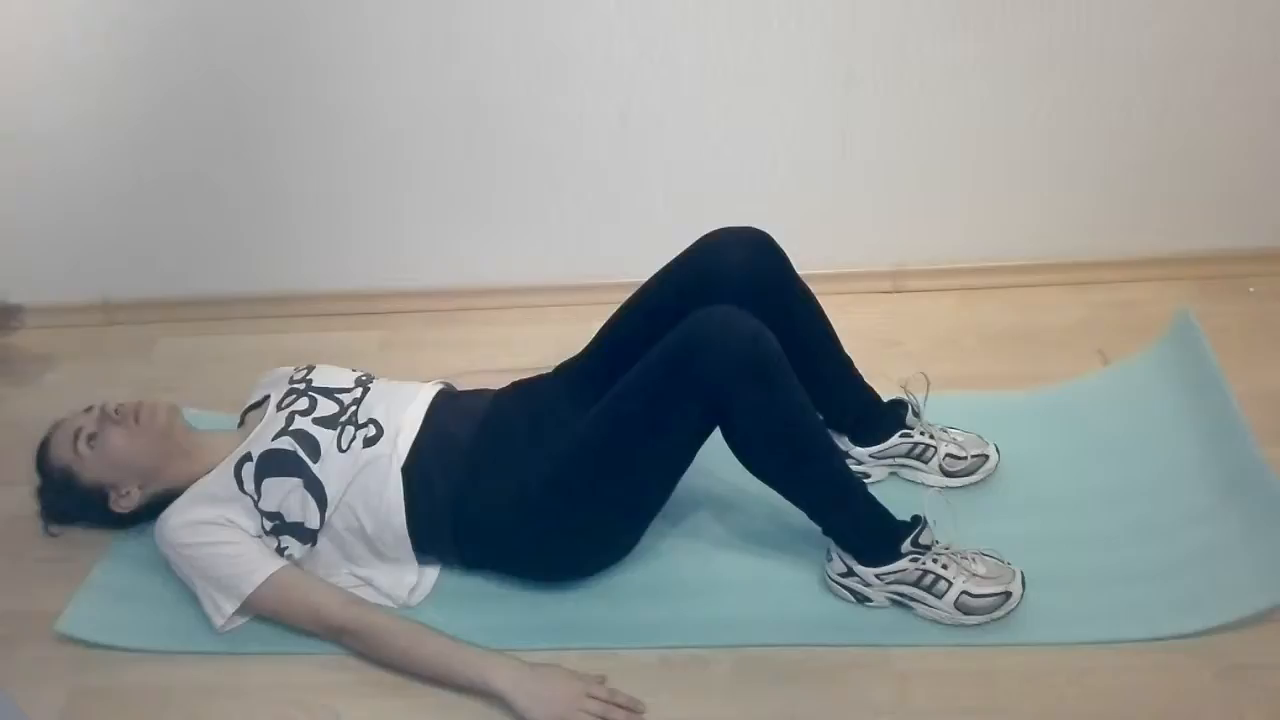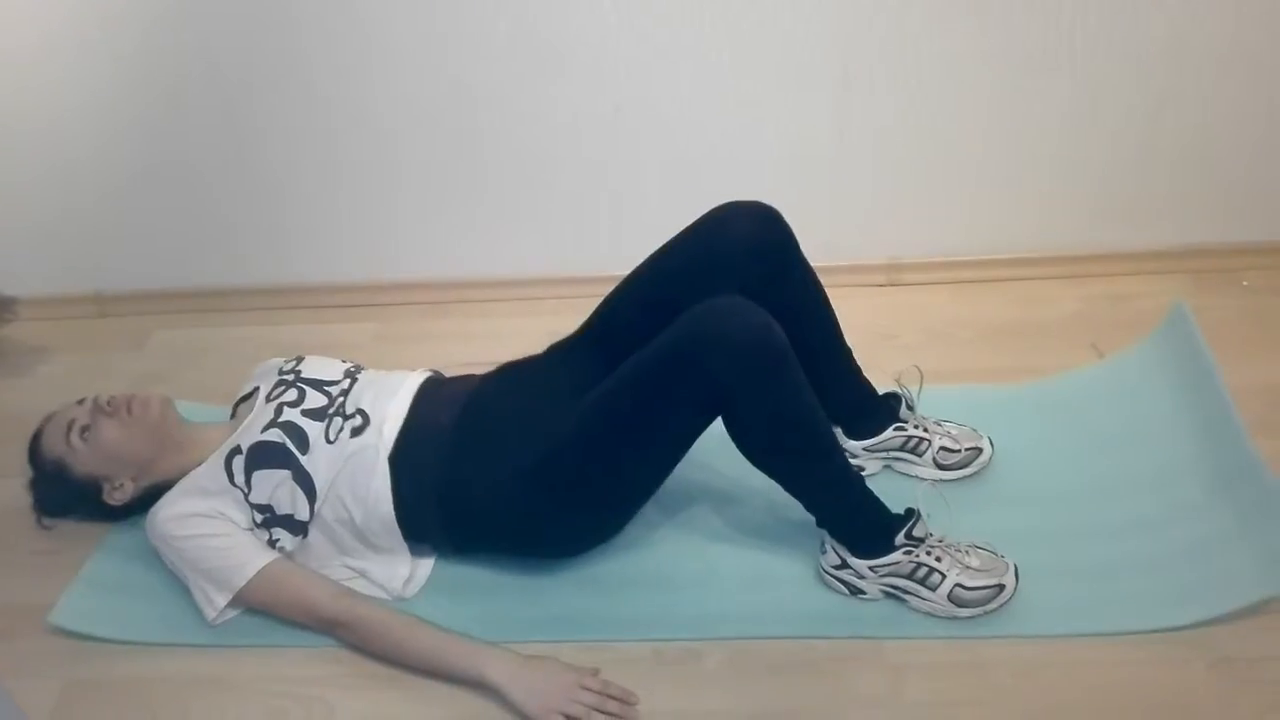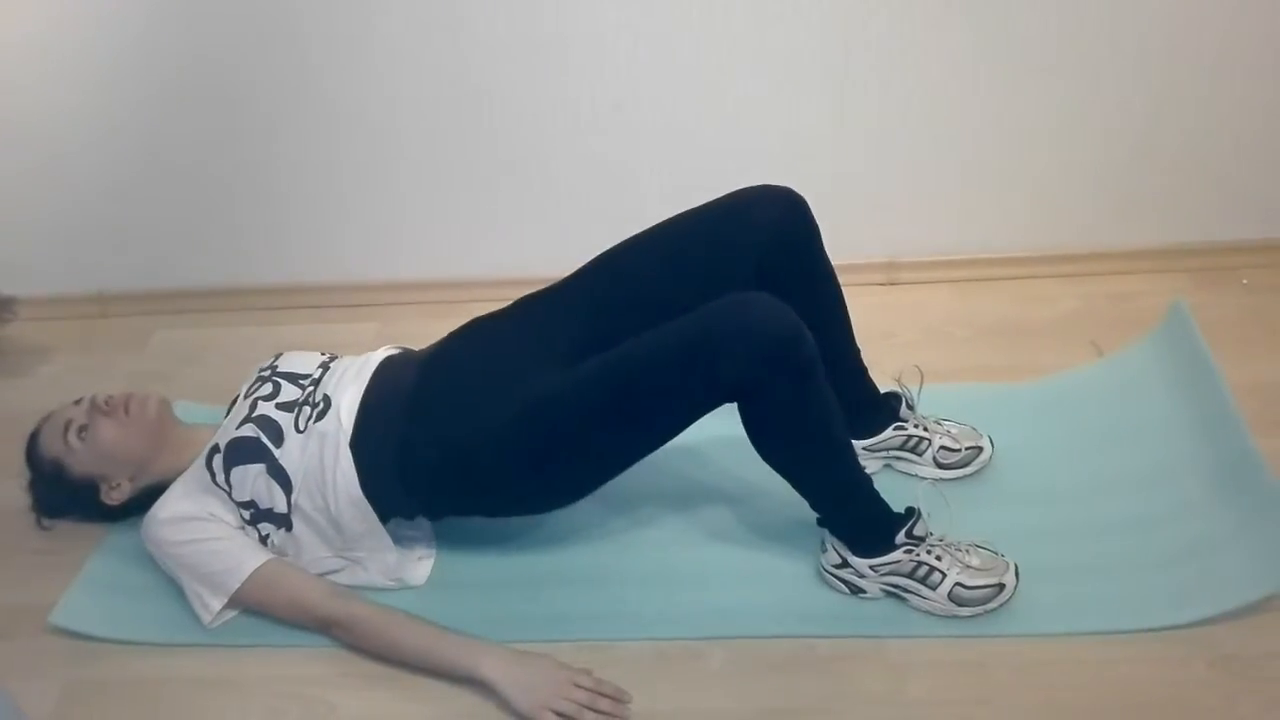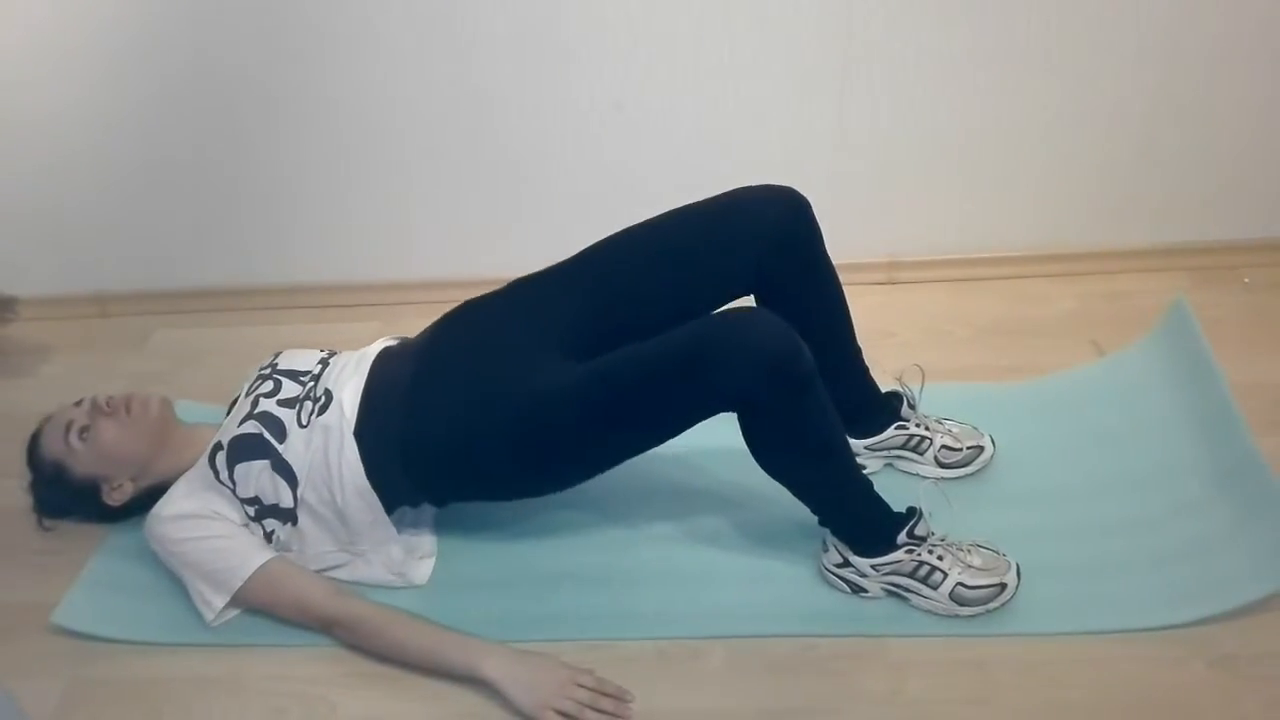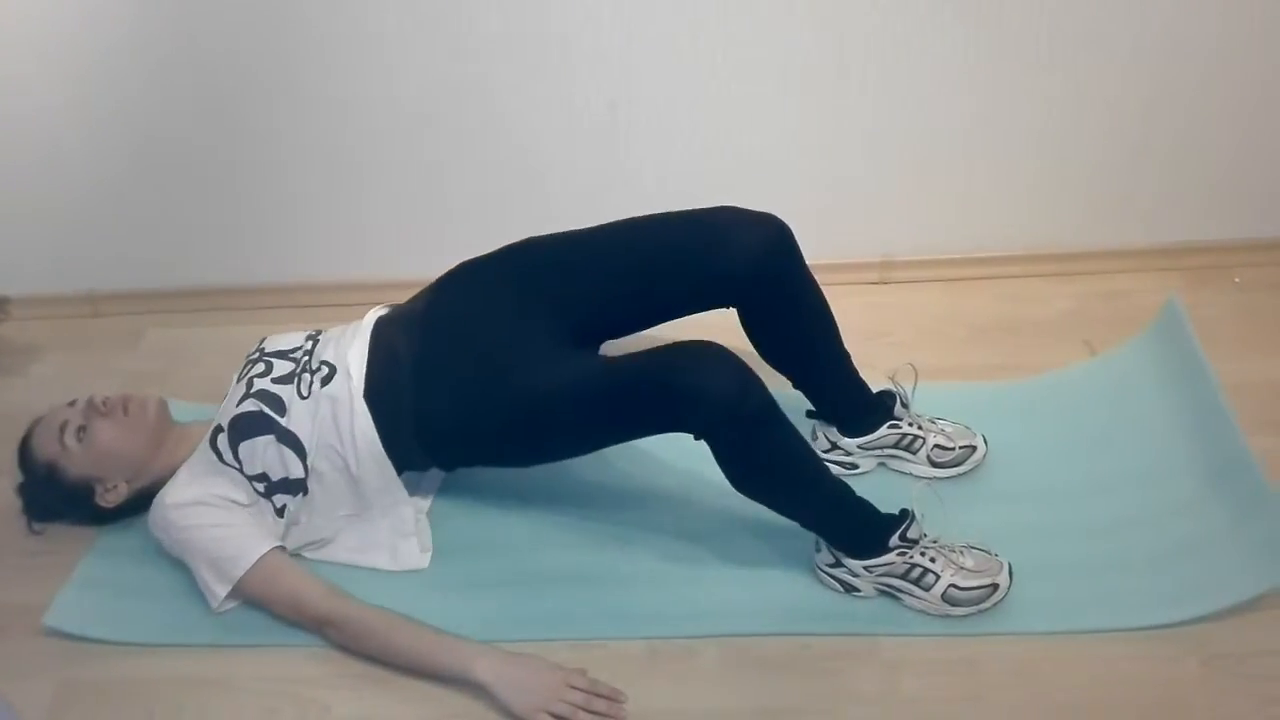
dt=0.7s
person 1, frame 1
left shoulder: (267, 390)
right shoulder: (195, 530)
right elbow: (344, 620)
left hip: (516, 414)
right hip: (526, 513)
left knee: (737, 258)
right knee: (726, 343)
left ankle: (876, 433)
right ankle: (880, 556)
person 1, frame 2
left shoulder: (259, 386)
right shoulder: (188, 522)
right elbow: (338, 613)
left hip: (502, 398)
right hip: (511, 494)
left knee: (745, 233)
right knee: (733, 336)
left ankle: (868, 425)
right ankle: (872, 548)
person 1, frame 3
left shoulder: (249, 385)
right shoulder: (181, 525)
right elbow: (331, 613)
left hip: (467, 362)
right hip: (472, 452)
left knee: (770, 217)
right knee: (758, 333)
left ankle: (869, 423)
right ankle: (874, 547)
person 1, frame 4
left shoulder: (245, 397)
right shoulder: (186, 525)
right elbow: (333, 613)
right hip: (474, 438)
left knee: (773, 219)
right knee: (757, 352)
left ankle: (868, 422)
right ankle: (875, 547)
person 1, frame 5
left shoulder: (239, 382)
right shoulder: (189, 511)
right elbow: (325, 613)
right hip: (463, 407)
left knee: (750, 243)
right knee: (707, 381)
left ankle: (856, 421)
right ankle: (869, 548)
